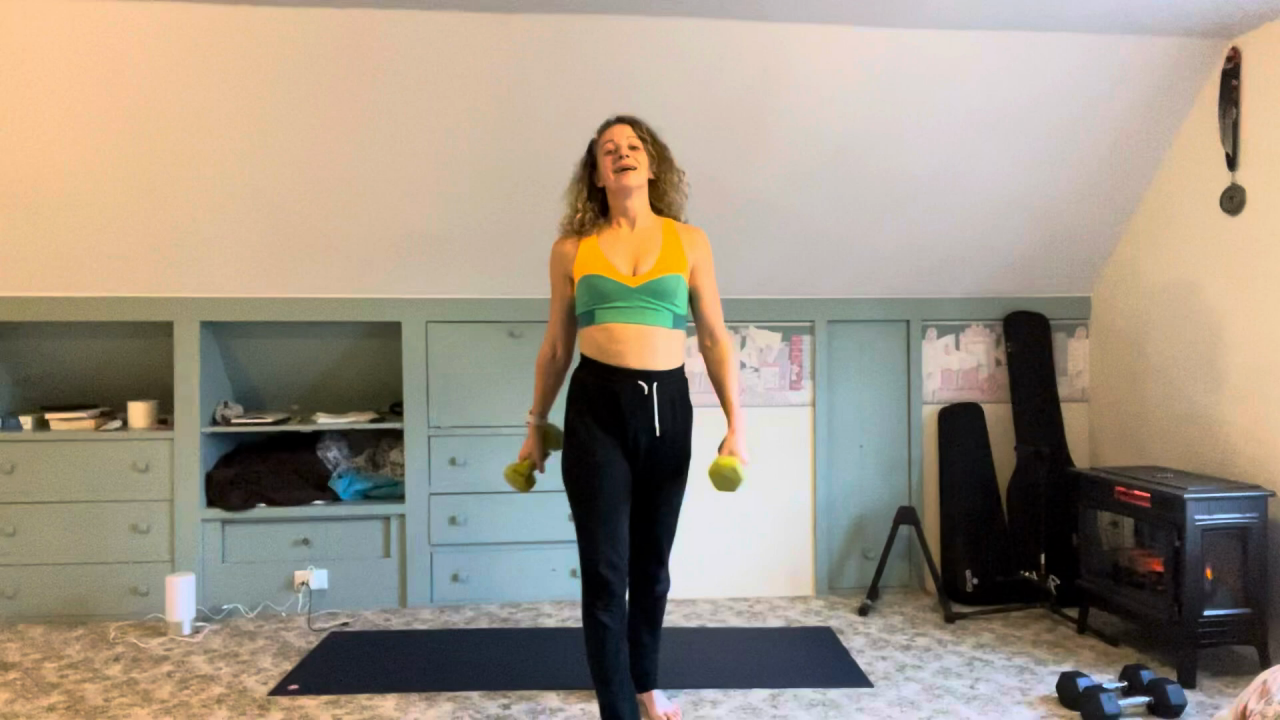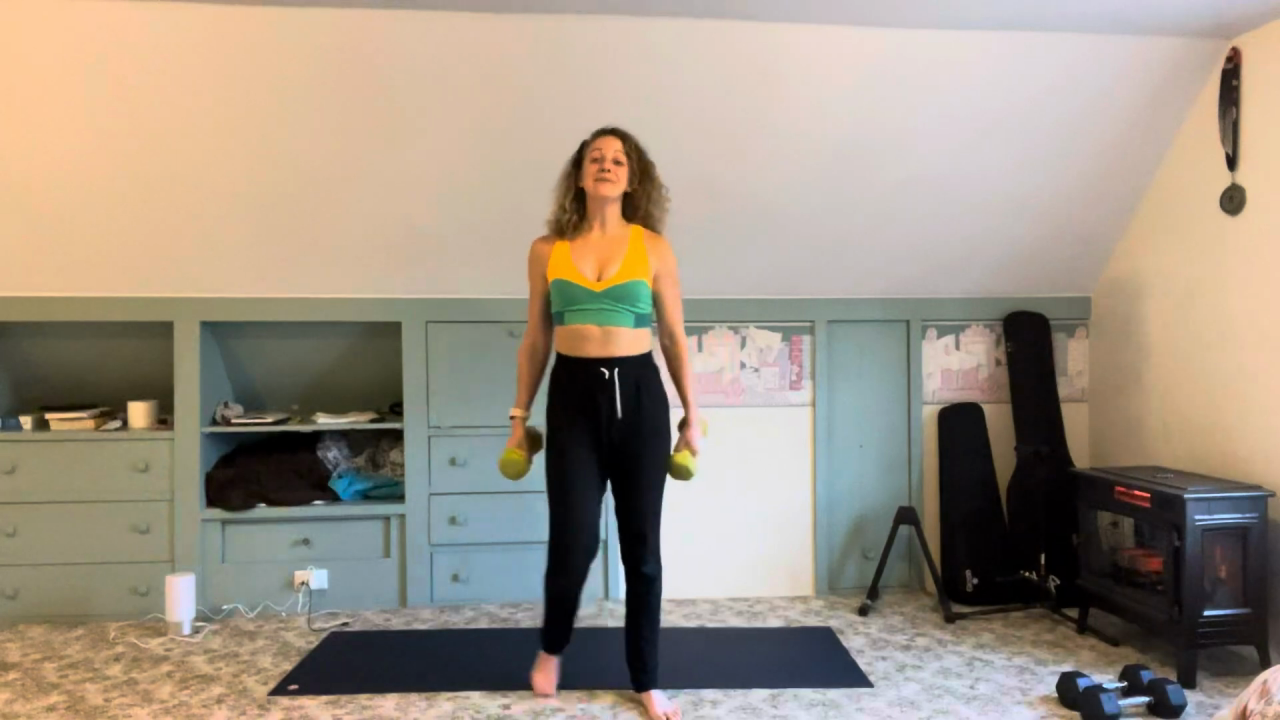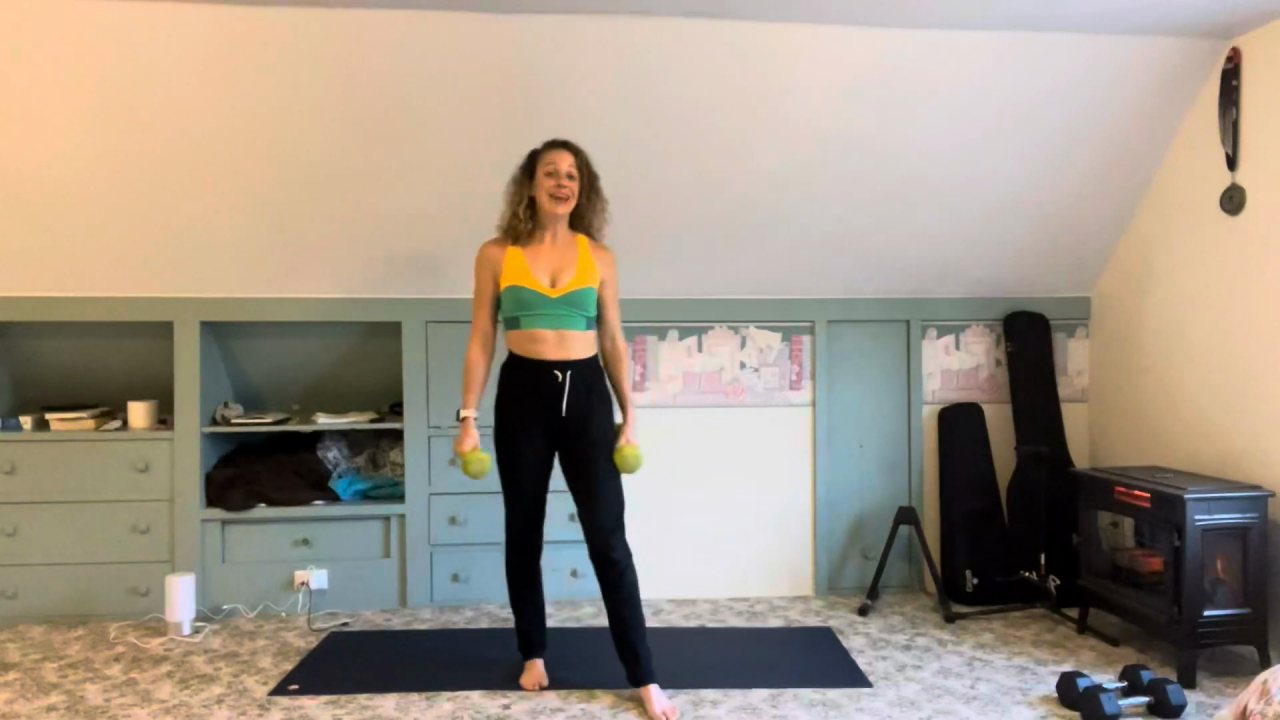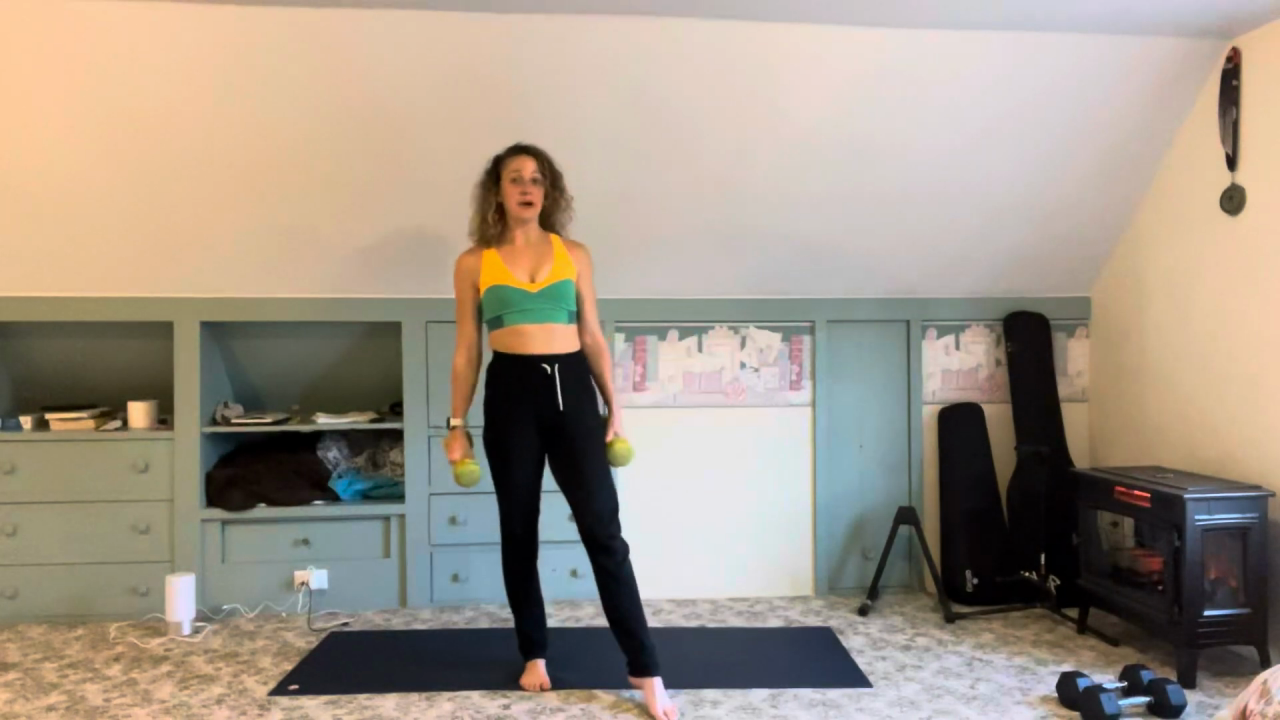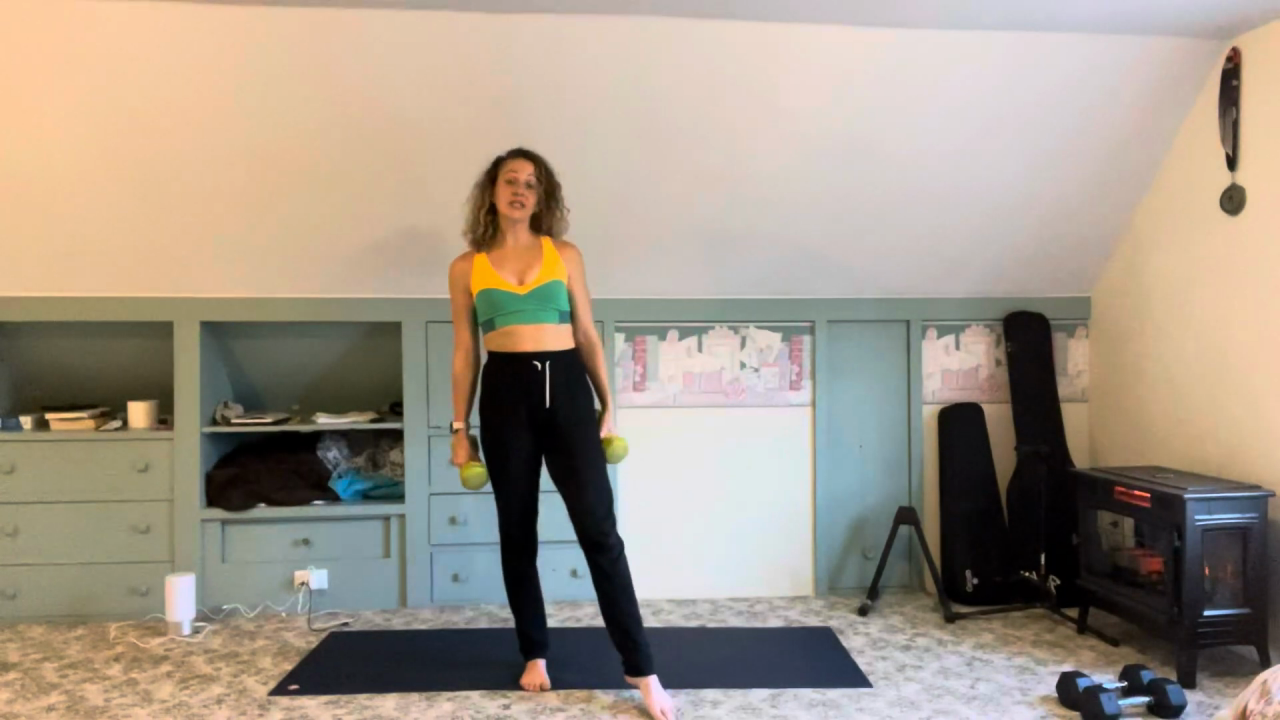
dt=0.4s
person 1, frame 1
left shoulder: (688, 242)
right shoulder: (571, 250)
left elbow: (716, 337)
right elbow: (554, 347)
left wrist: (735, 423)
right wrist: (535, 425)
left hip: (666, 405)
right hip: (595, 408)
left knee: (651, 567)
right knee: (605, 573)
person 1, frame 2
left shoulder: (654, 249)
right shoulder: (546, 250)
left elbow: (674, 338)
right elbow: (535, 341)
left wrist: (691, 414)
right wrist: (520, 415)
left hip: (639, 394)
right hip: (573, 395)
left knee: (641, 545)
right knee: (571, 541)
right ankle: (551, 646)
person 1, frame 3
left shoulder: (599, 258)
right shoulder: (496, 255)
left elbow: (613, 341)
right elbow: (481, 341)
left wrist: (628, 414)
right wrist: (467, 416)
left hip: (585, 395)
right hip: (522, 394)
left knee: (608, 537)
right knee: (524, 531)
right ankle: (533, 653)
person 1, frame 4
left shoulder: (574, 254)
right shoulder: (473, 263)
left elbow: (593, 336)
right elbow: (466, 350)
left wrist: (614, 408)
right wrist: (456, 425)
left hip: (571, 390)
right hip: (510, 394)
left knee: (603, 528)
right knee: (519, 531)
left ankle: (645, 670)
right ankle: (534, 654)
person 1, frame 5
left shoulder: (565, 255)
right shoulder: (466, 267)
left elbow: (587, 335)
right elbow: (464, 353)
left wrist: (607, 405)
right wrist: (460, 428)
left hip: (565, 388)
right hip: (504, 393)
left knee: (597, 526)
right knee: (517, 531)
left ankle: (641, 667)
right ankle: (534, 653)
